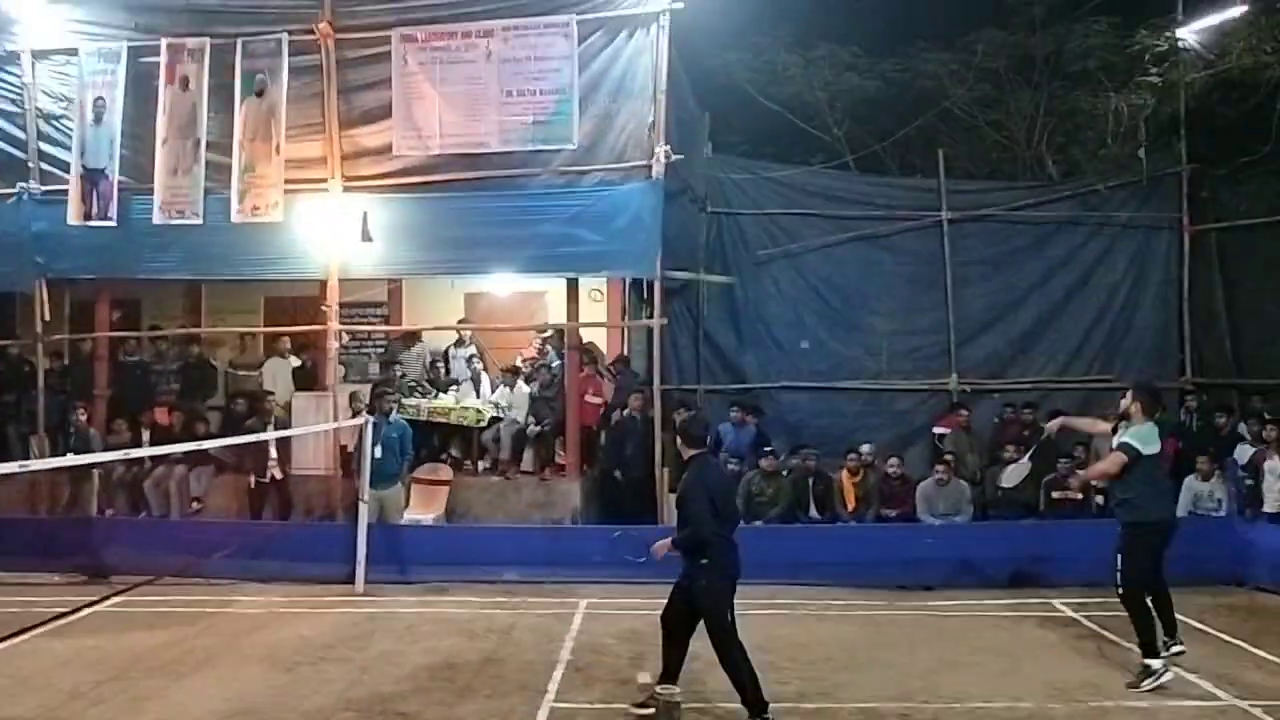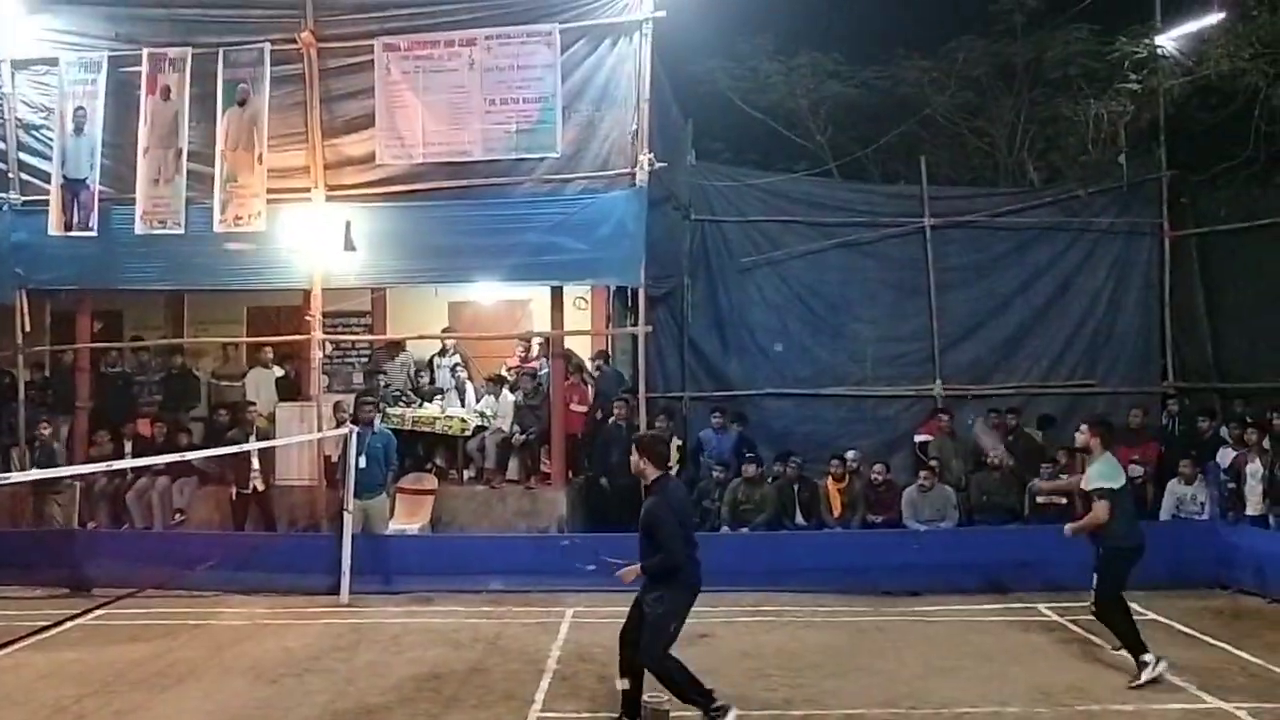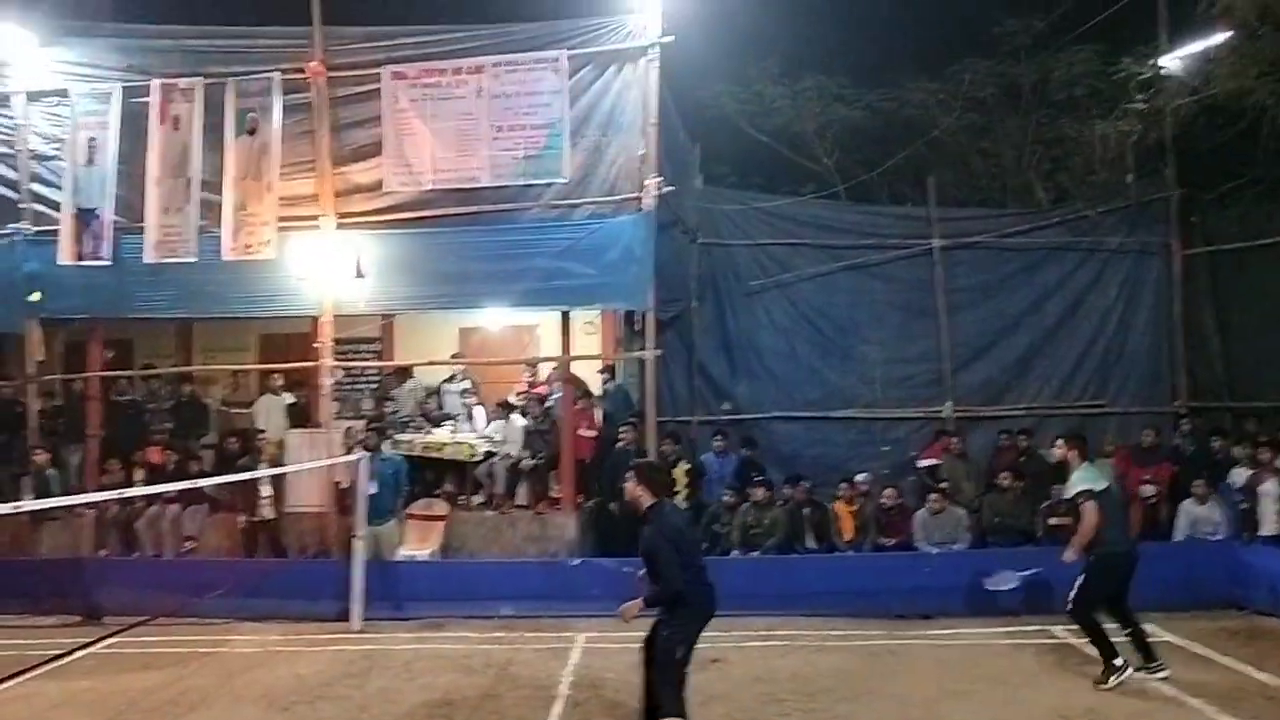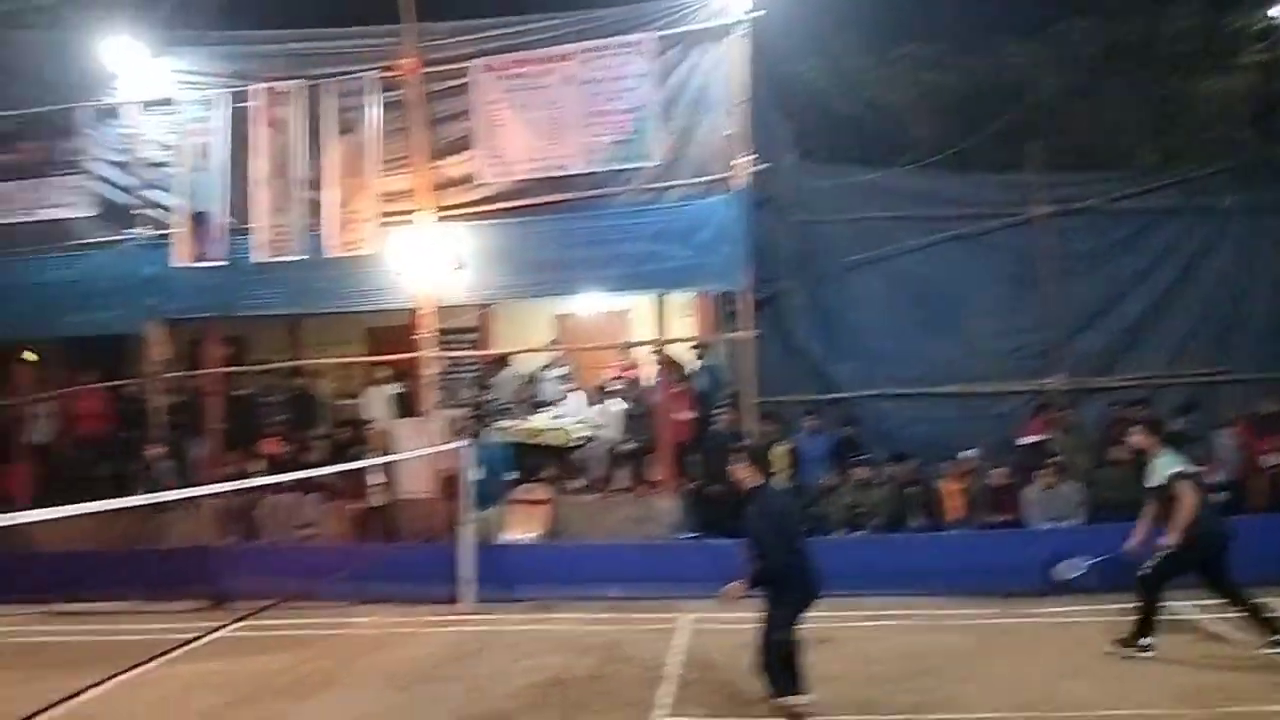
dt=0.2s
person 1, frame 1
left shoulder: (695, 478)
right shoulder: (713, 468)
left elbow: (701, 531)
right elbow: (732, 517)
left wrist: (671, 543)
left hip: (712, 569)
right hip: (701, 566)
left knee: (725, 642)
right knee: (673, 622)
person 1, frame 2
left shoulder: (659, 503)
right shoulder: (671, 488)
left elbow: (674, 557)
right elbow: (676, 543)
left wrist: (640, 569)
right wrist: (645, 568)
left hip: (674, 585)
right hip: (661, 583)
left knee: (652, 655)
right knee: (631, 640)
person 1, frame 3
left shoulder: (655, 530)
right shoulder: (668, 512)
left elbow: (672, 585)
left wrist: (641, 603)
right wrist: (652, 574)
left hip: (688, 607)
right hip: (687, 602)
left knee: (665, 677)
right knee: (653, 653)
person 1, frame 4
left shoulder: (760, 510)
right shoulder: (775, 497)
left elbow: (773, 564)
left wrist: (745, 584)
left hip: (789, 587)
right hip: (797, 580)
left knee: (774, 655)
right knee: (777, 637)
right ankle: (794, 694)
person 2, frame 1
left shoulder: (1135, 435)
right shoulder: (1144, 430)
left elbow: (1110, 467)
right elbow: (1099, 426)
left wrist: (1081, 478)
right wrist: (1064, 421)
left hip: (1142, 522)
right hip: (1158, 520)
left knee: (1130, 592)
right knee: (1153, 582)
left ankle: (1154, 663)
right ankle: (1171, 639)
person 2, frame 2
left shoulder: (1101, 471)
right shoulder: (1103, 463)
left elbow: (1100, 515)
right elbow: (1081, 481)
left wrist: (1074, 527)
right wrist: (1050, 486)
left hip: (1116, 546)
right hip: (1126, 542)
left knee: (1103, 607)
right knee: (1109, 597)
left ankle: (1147, 660)
right ankle: (1132, 643)
person 2, frame 3
left shoulder: (1080, 478)
right shoulder: (1090, 474)
left elbow: (1091, 519)
left wrist: (1075, 549)
right wrist: (1076, 544)
left hip: (1109, 555)
right hip: (1123, 552)
left knee: (1077, 608)
right knee: (1118, 609)
left ankle: (1115, 663)
right ankle: (1152, 663)
person 2, frame 4
left shoulder: (1167, 463)
right shoulder: (1157, 464)
left elbow: (1190, 499)
right elbow: (1154, 507)
left wrist: (1175, 534)
right wrist: (1139, 536)
left hip: (1197, 537)
right hip: (1211, 534)
left knee: (1148, 579)
right knee: (1224, 586)
left ankle: (1142, 639)
